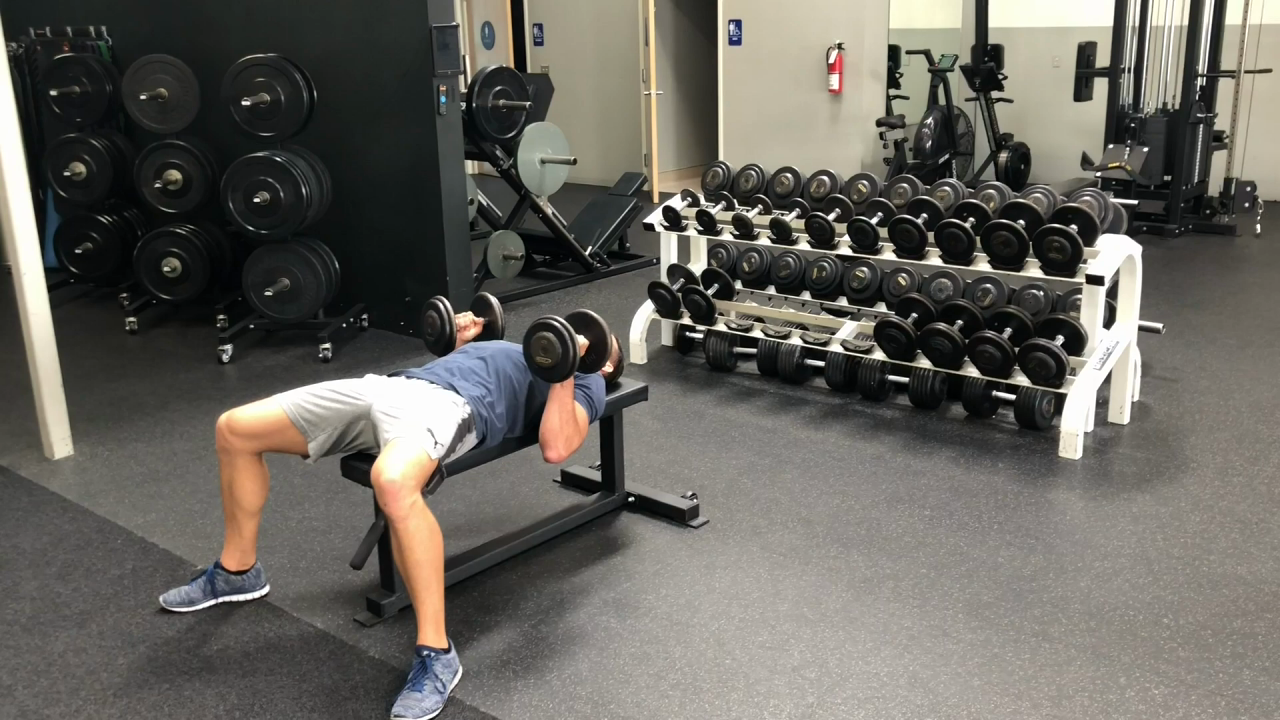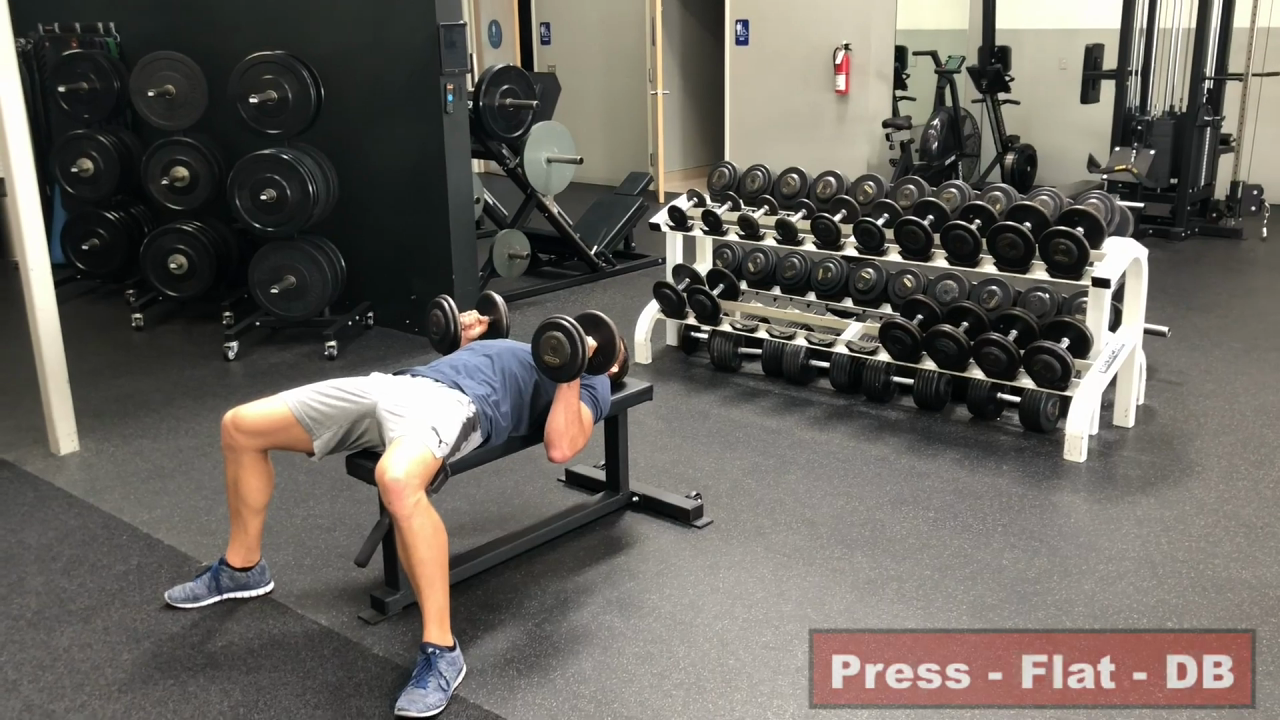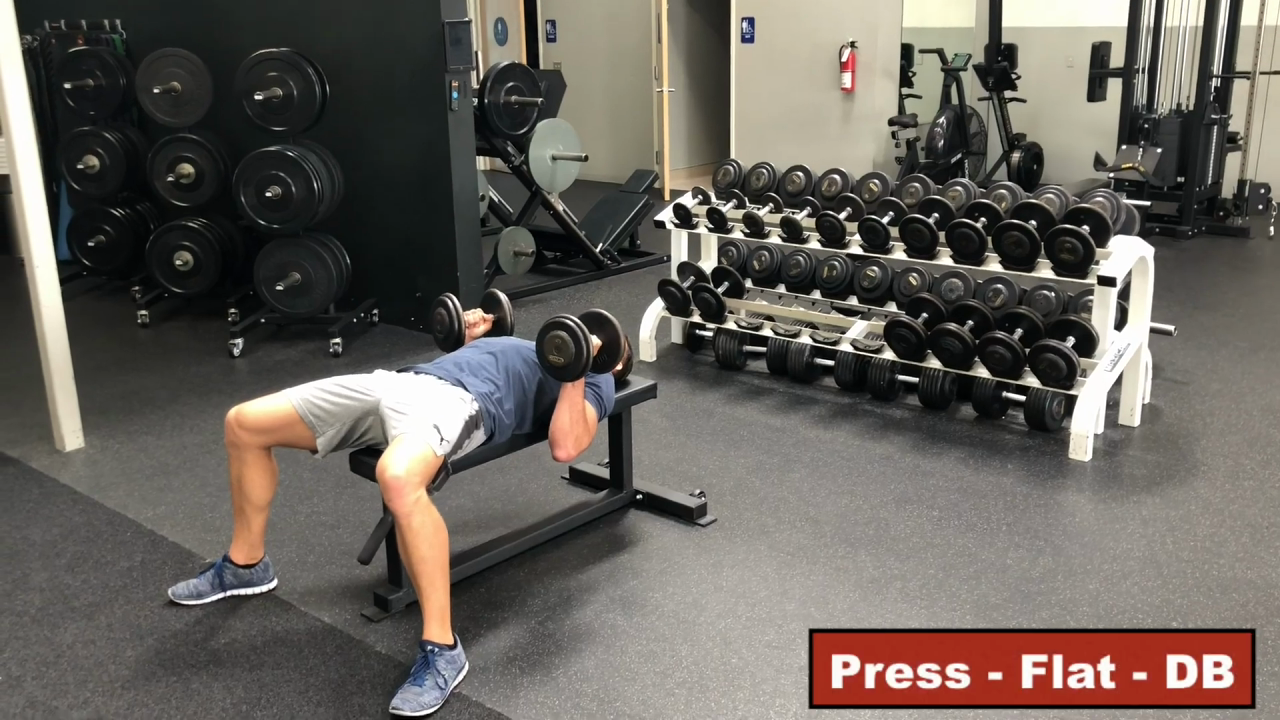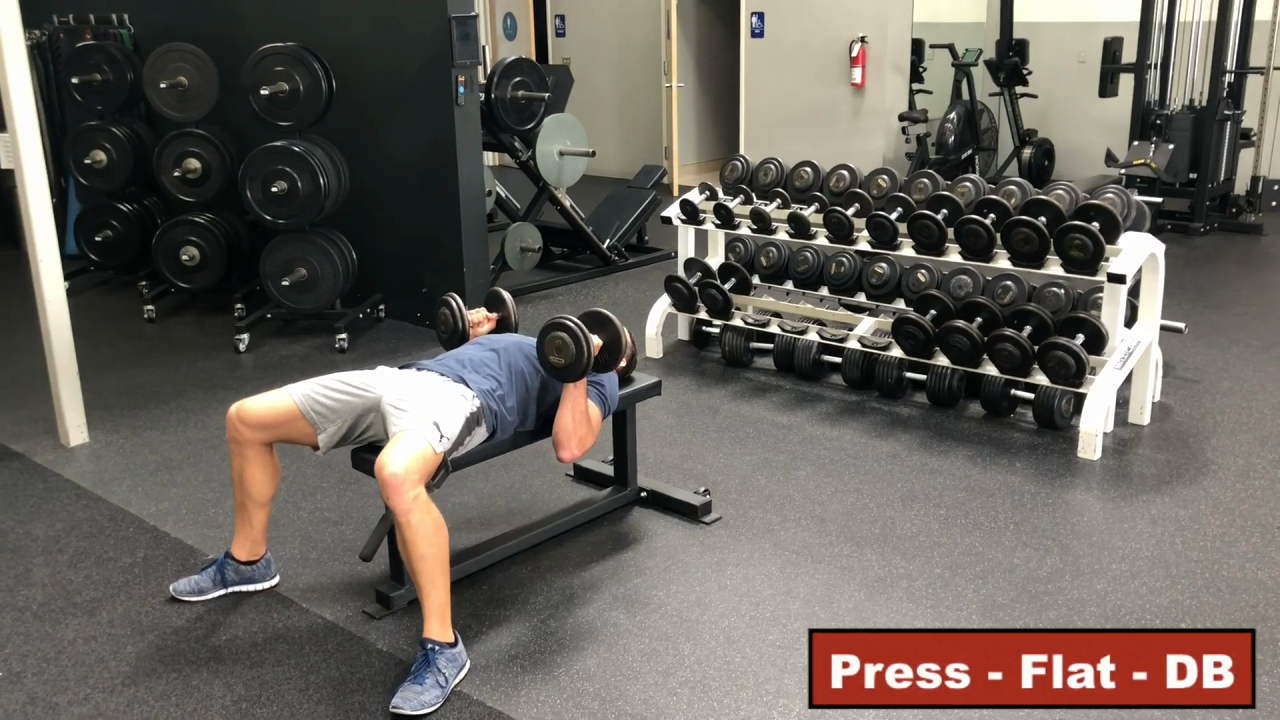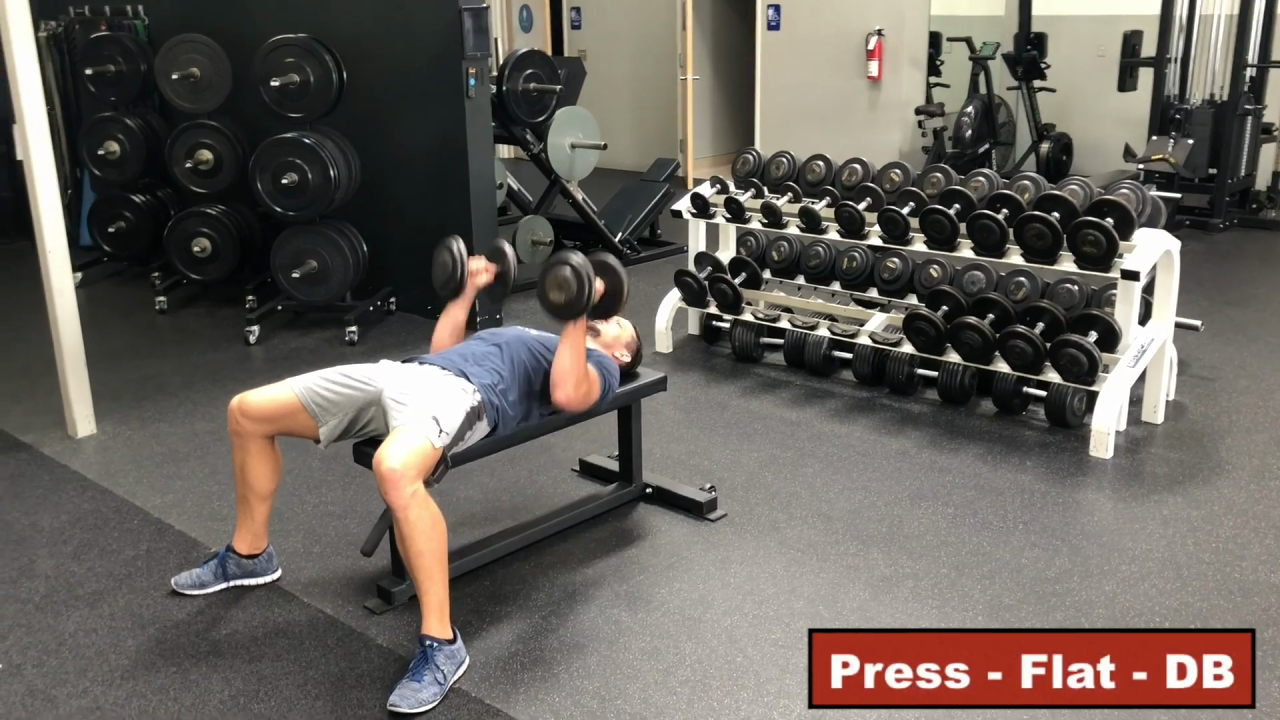
dt=0.3s
person 1, frame 1
left shoulder: (585, 381)
right shoulder: (529, 351)
left elbow: (555, 448)
right wrist: (459, 341)
left hip: (450, 404)
right hip: (388, 385)
left knee: (394, 483)
right knee: (235, 430)
left ankle: (436, 654)
right ankle: (238, 571)
person 1, frame 2
left shoulder: (590, 380)
right shoulder: (533, 350)
left elbow: (559, 448)
right wrist: (463, 341)
left hip: (454, 403)
right hip: (393, 382)
left knee: (398, 482)
right knee: (240, 427)
left ankle: (441, 651)
right ankle: (242, 568)
person 1, frame 3
left shoulder: (594, 380)
right shoulder: (537, 352)
left elbow: (564, 447)
right wrist: (468, 338)
left hip: (459, 401)
right hip: (398, 382)
left knee: (400, 480)
right knee: (244, 423)
left ankle: (441, 649)
right ankle: (246, 565)
person 1, frame 4
left shoulder: (597, 377)
left elbow: (568, 448)
right wrist: (471, 337)
left hip: (460, 398)
left knee: (399, 477)
right knee: (245, 419)
left ankle: (441, 646)
right ankle: (248, 561)
person 1, frame 5
left shoulder: (600, 372)
right shoulder: (533, 341)
left elbow: (565, 394)
left wrist: (578, 315)
right wrist: (468, 290)
left hip: (464, 394)
right hip: (405, 373)
left knee: (397, 471)
right knee: (248, 412)
left ankle: (441, 643)
right ankle: (250, 554)
